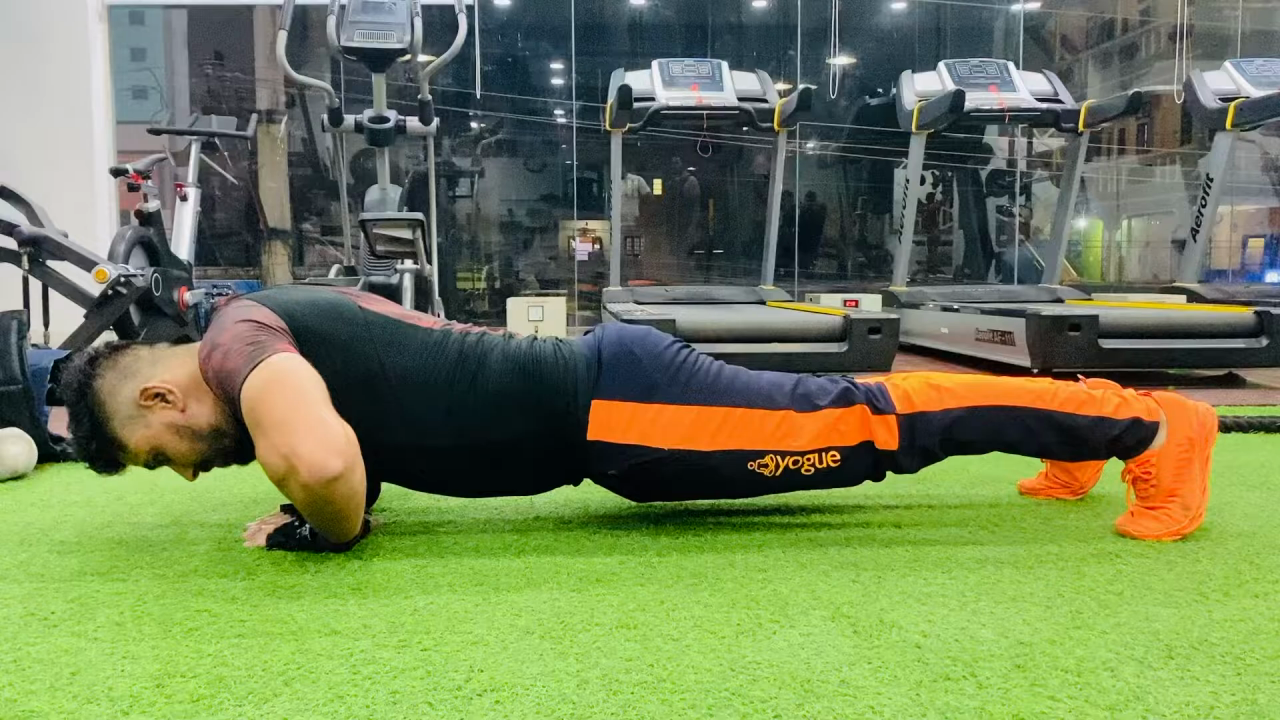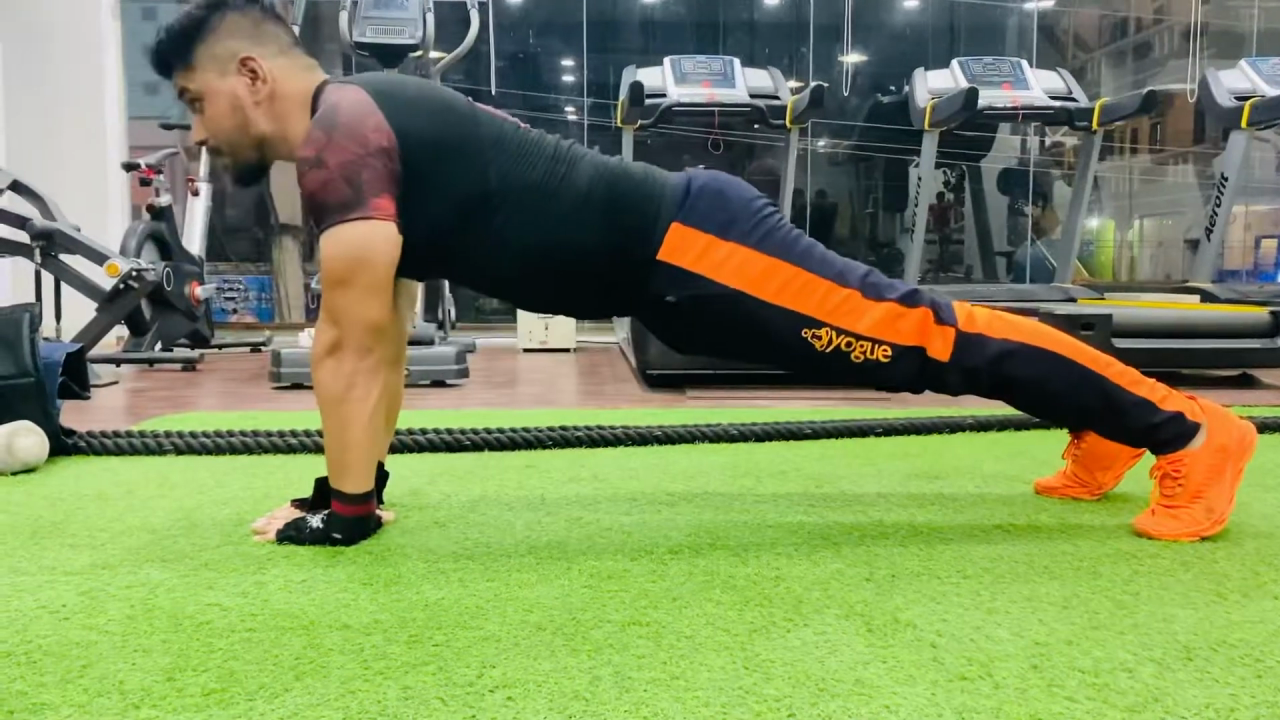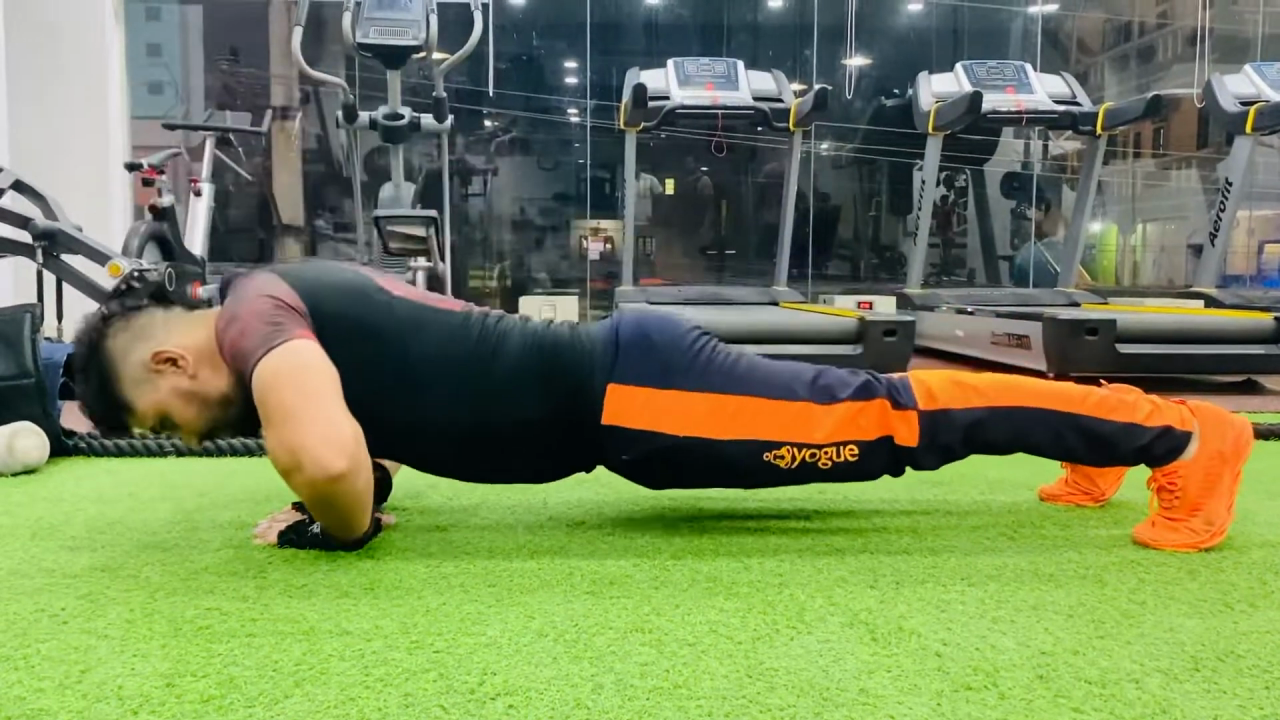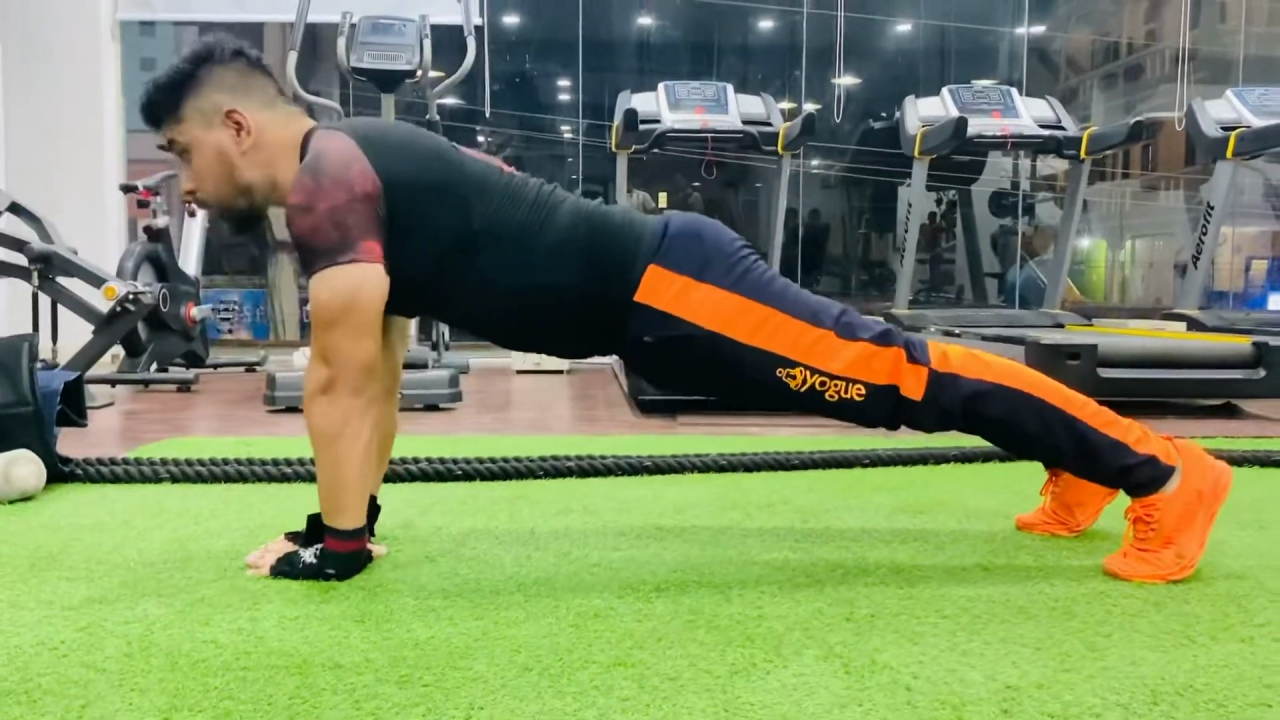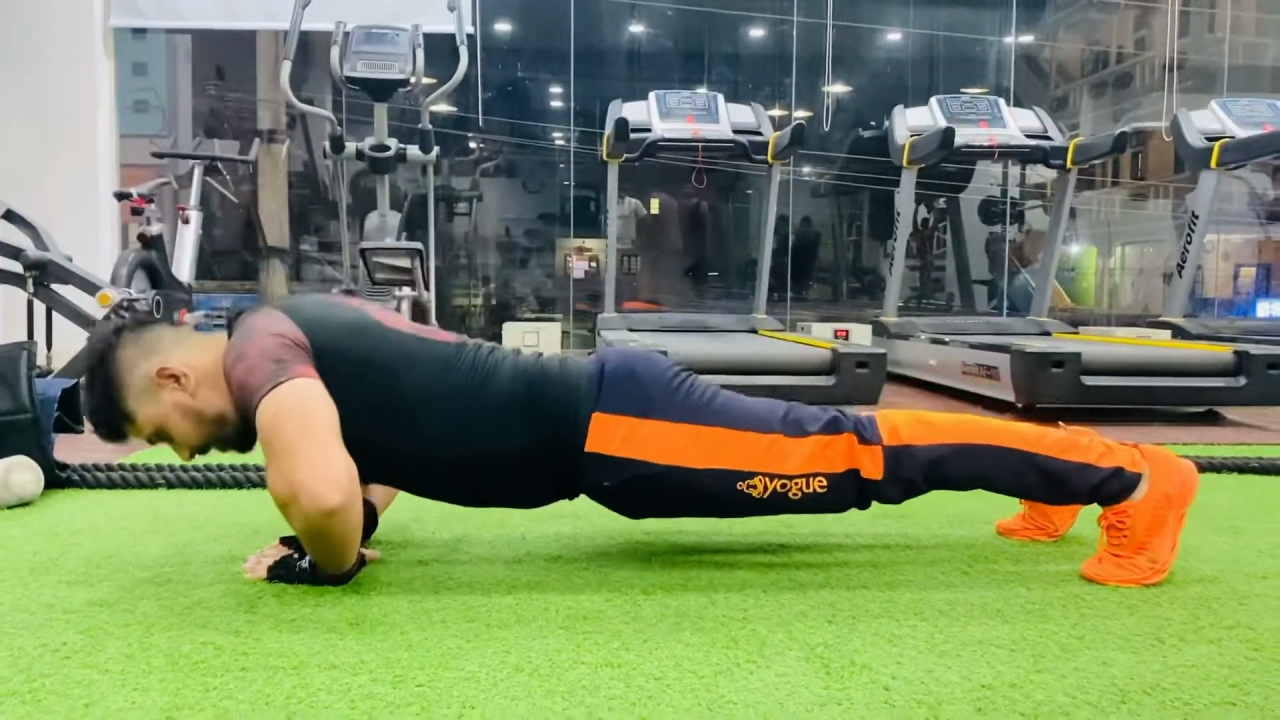
dt=1s
person 1, frame 1
left shoulder: (234, 342)
right shoulder: (275, 323)
left elbow: (322, 458)
left wrist: (332, 528)
right wrist: (344, 487)
left hip: (606, 413)
right hip: (595, 385)
left knee: (869, 426)
right knee: (835, 409)
left ankle: (1147, 424)
right ankle: (1072, 408)
person 1, frame 2
left shoulder: (339, 134)
right shoulder: (359, 127)
left elbow: (349, 344)
right elbow: (383, 332)
left wrist: (343, 507)
right wrist: (359, 476)
left hip: (686, 247)
right hip: (668, 259)
left knee: (922, 337)
right knee: (904, 337)
left ankle: (1188, 434)
right ankle: (1104, 432)
person 1, frame 3
left shoulder: (251, 315)
right shoulder: (297, 303)
left elbow: (325, 455)
left wrist: (344, 524)
right wrist: (364, 479)
left hip: (622, 397)
right hip: (612, 375)
left knee: (883, 422)
right knee: (853, 413)
left ankle: (1179, 434)
right ankle: (1102, 422)
person 1, frame 4
left shoulder: (326, 183)
right shoulder: (348, 170)
left elbow: (341, 379)
right elbow: (379, 363)
left wrist: (336, 544)
right wrist: (351, 511)
left hip: (663, 288)
right hip: (648, 293)
left knee: (894, 376)
right knee: (878, 376)
left ankle: (1160, 475)
right ankle: (1083, 467)
person 1, frame 5
left shoulder: (256, 351)
right shoulder: (302, 330)
left elbow: (321, 490)
left wrist: (330, 559)
right wrist: (355, 510)
left hip: (607, 433)
right hip: (596, 404)
left knee: (852, 456)
right knee: (826, 445)
left ankle: (1128, 476)
right ankle: (1058, 456)
